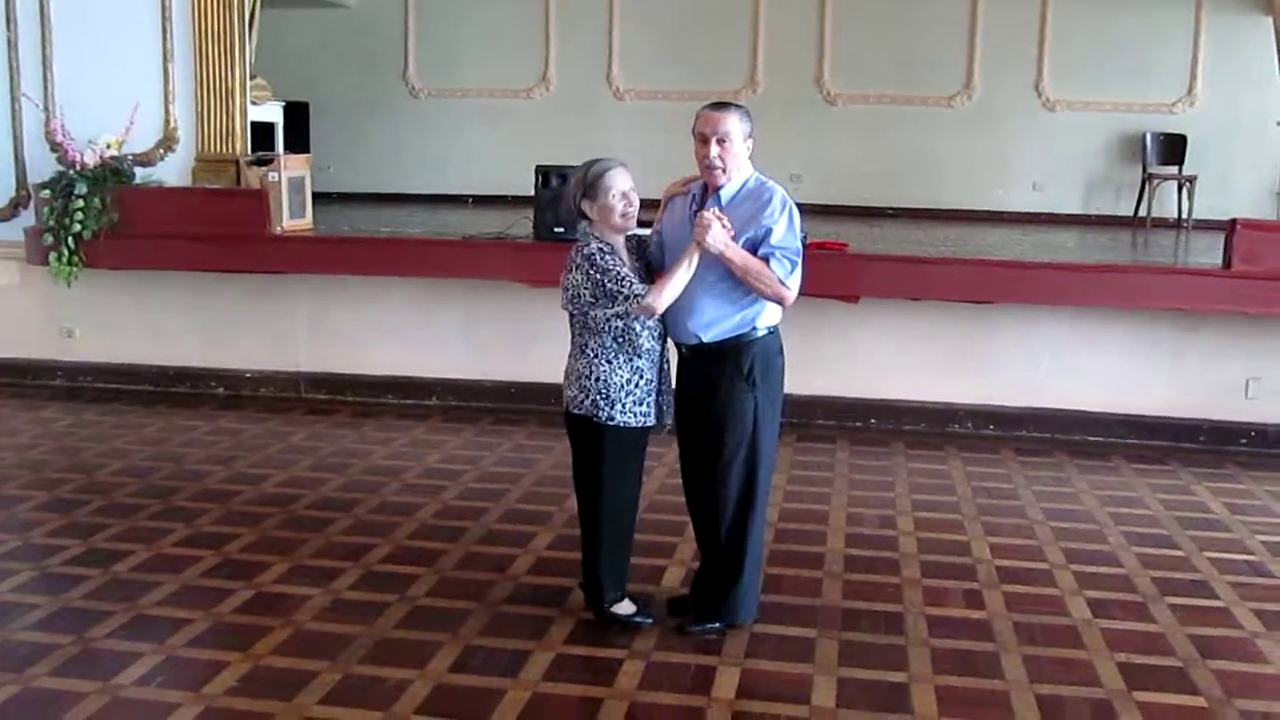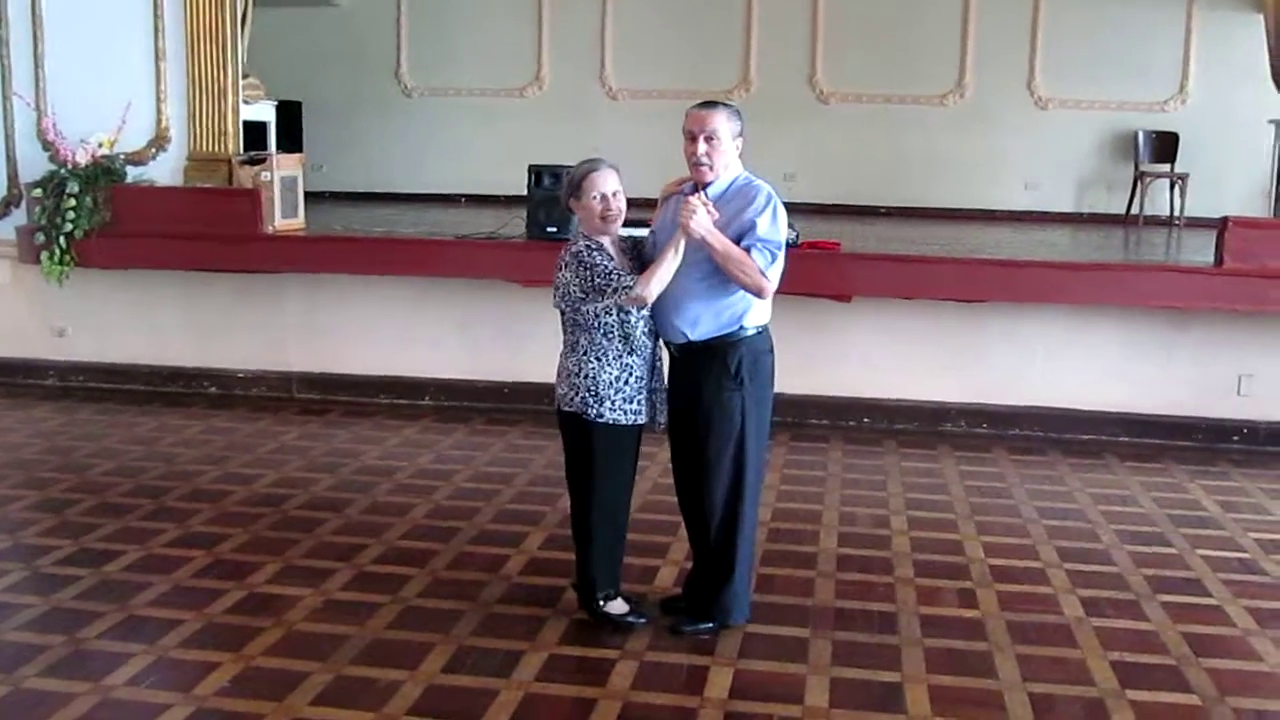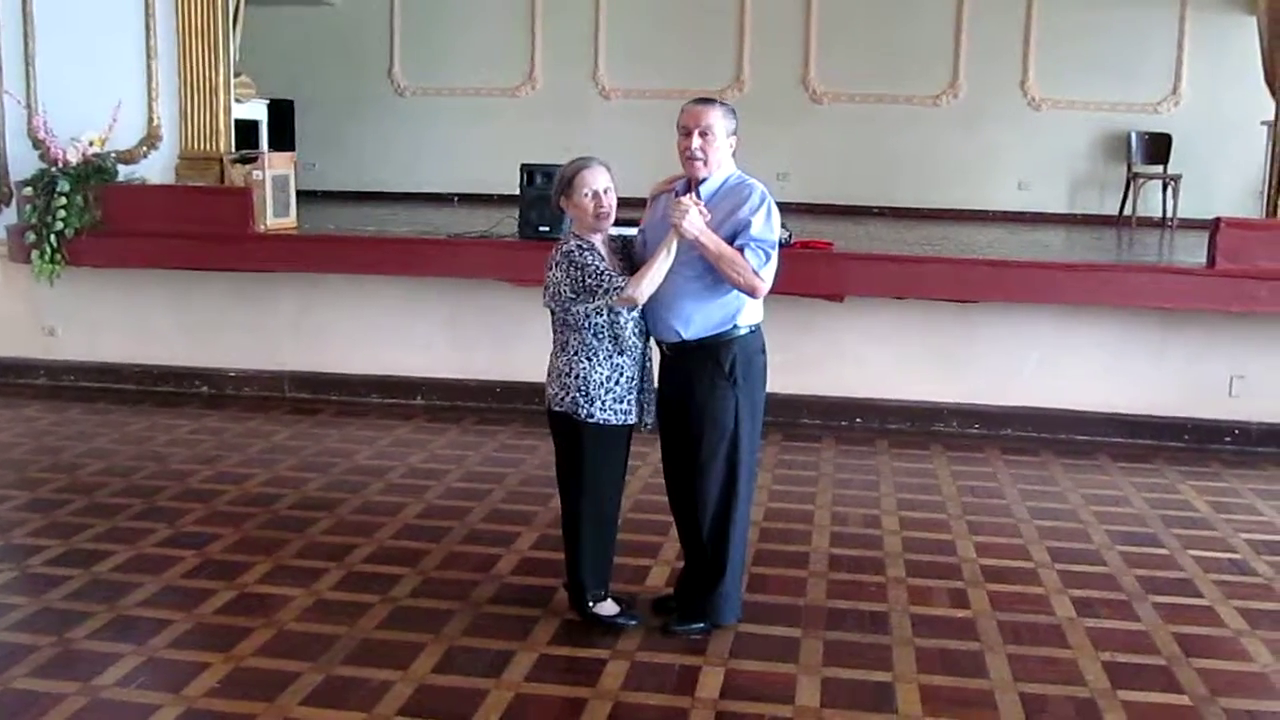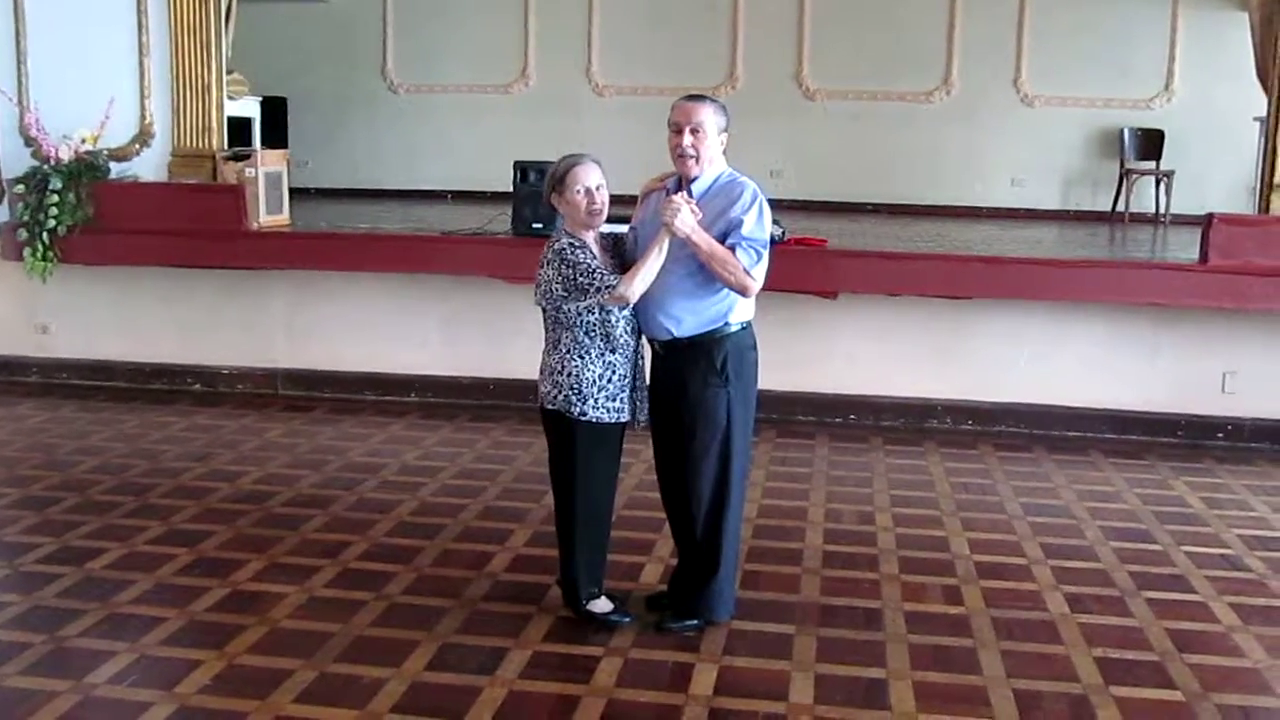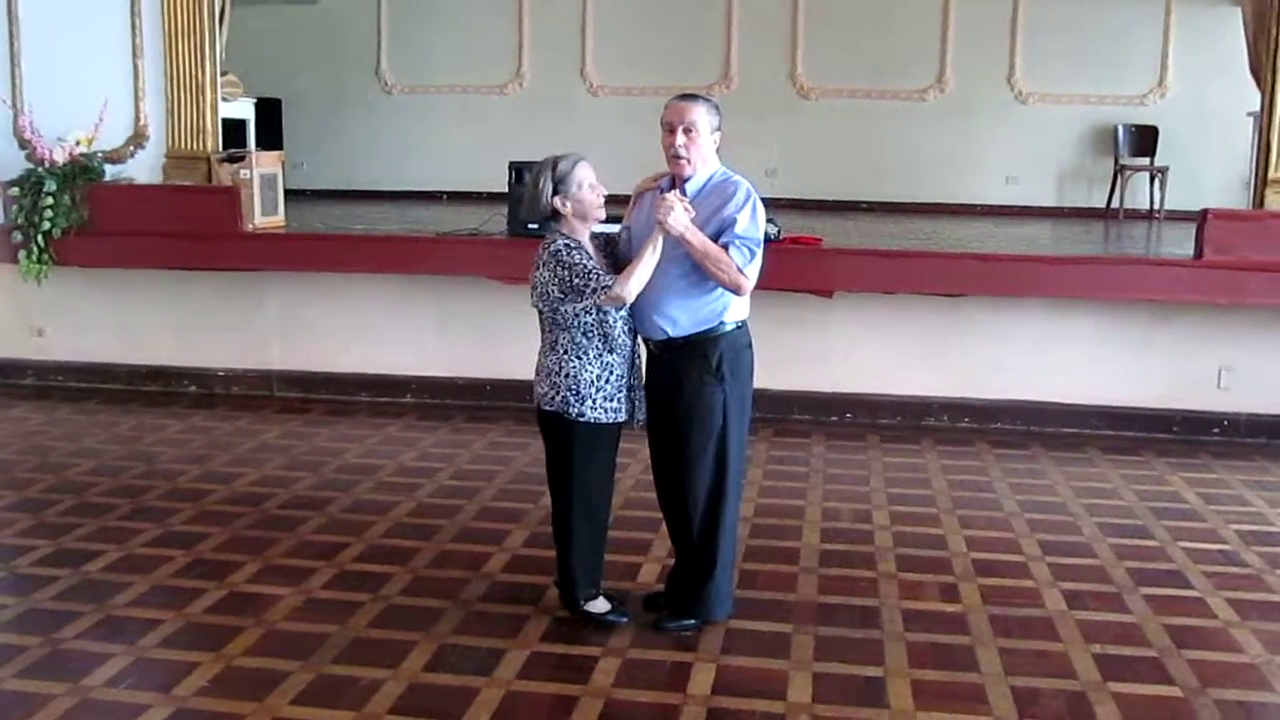
dt=0.5s
person 1, frame 1
left shoulder: (771, 203)
right shoulder: (679, 203)
left elbow: (784, 290)
right elbow: (651, 268)
left wrist: (722, 248)
left hip: (744, 361)
right hip: (692, 359)
left knee: (737, 483)
right knee: (699, 479)
left ankle: (731, 602)
right ankle: (708, 586)
person 1, frame 2
left shoulder: (758, 200)
right shoulder: (675, 202)
left elbow: (763, 281)
left wrist: (706, 233)
left hip: (734, 359)
right hip: (684, 357)
left knee: (727, 483)
right knee: (691, 480)
left ankle: (722, 602)
right ankle: (701, 585)
person 1, frame 3
left shoulder: (751, 199)
right shoulder: (664, 199)
left elbow: (756, 282)
right elbow: (639, 268)
left wrist: (699, 233)
left hip: (726, 358)
right hip: (674, 357)
left knee: (719, 483)
right knee: (683, 480)
left ankle: (715, 602)
right ankle: (693, 584)
person 1, frame 4
left shoulder: (742, 197)
right shoulder: (656, 196)
left elbow: (747, 281)
right elbow: (629, 265)
left wrist: (690, 232)
left hip: (717, 356)
right hip: (666, 354)
left knee: (712, 480)
right knee: (675, 477)
left ankle: (708, 598)
right ankle: (686, 580)
person 1, frame 5
left shoulder: (736, 195)
right shoulder: (648, 196)
left elbow: (741, 280)
right elbow: (623, 265)
left wrist: (683, 230)
left hip: (712, 356)
right hip: (661, 355)
left knee: (709, 481)
right knee: (672, 477)
left ankle: (706, 598)
right ankle: (684, 580)
person 2, frame 1
left shoulder: (631, 247)
right shoulder: (590, 257)
right elbow: (651, 303)
left wrist: (669, 203)
right wrist: (698, 245)
left hip: (629, 398)
right hip: (603, 401)
left knee: (621, 496)
right knee: (606, 497)
left ankle: (605, 582)
right ankle: (605, 594)
person 2, frame 2
left shoulder: (629, 247)
right shoulder: (580, 255)
left elbow: (657, 256)
right elbow: (642, 293)
right wrist: (684, 231)
left hip: (625, 395)
right hip: (594, 398)
left knee: (615, 495)
right knee: (598, 496)
left ankle: (600, 581)
right ankle: (598, 593)
person 2, frame 3
left shoulder: (618, 247)
right shoulder: (570, 256)
right elbow: (633, 294)
right wrist: (675, 233)
left hip: (615, 395)
right hip: (584, 398)
left knee: (605, 496)
right knee: (587, 496)
left ankle: (593, 583)
right ankle: (587, 594)
person 2, frame 4
left shoulder: (610, 244)
right shoulder: (562, 253)
right elbow: (625, 292)
right wrist: (667, 231)
left hip: (609, 392)
right hip: (577, 395)
left knee: (600, 492)
right knee: (582, 493)
left ankle: (586, 579)
right ankle: (581, 591)
person 2, frame 5
left shoulder: (600, 246)
right shoulder: (557, 255)
right elbow: (621, 293)
right wrist: (661, 230)
left hip: (604, 393)
right hip: (573, 396)
left knee: (596, 493)
right knee: (577, 494)
left ankle: (584, 581)
right ankle: (579, 592)
